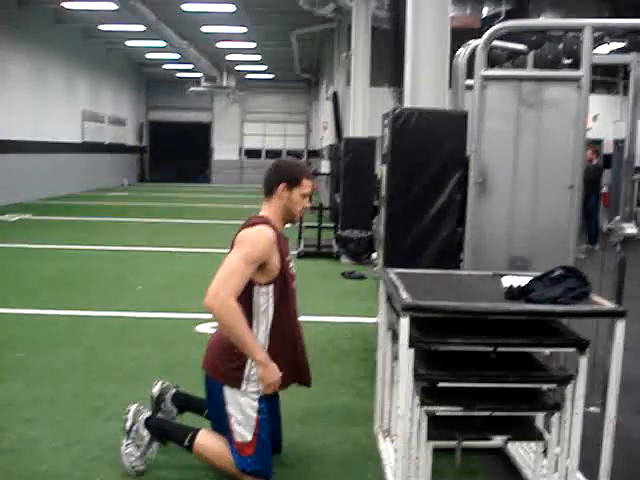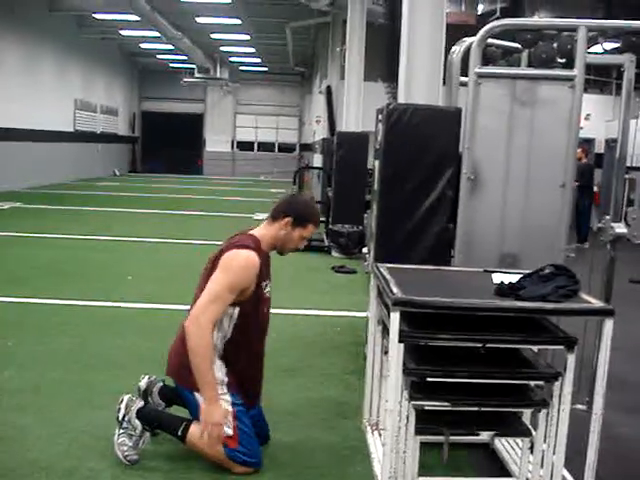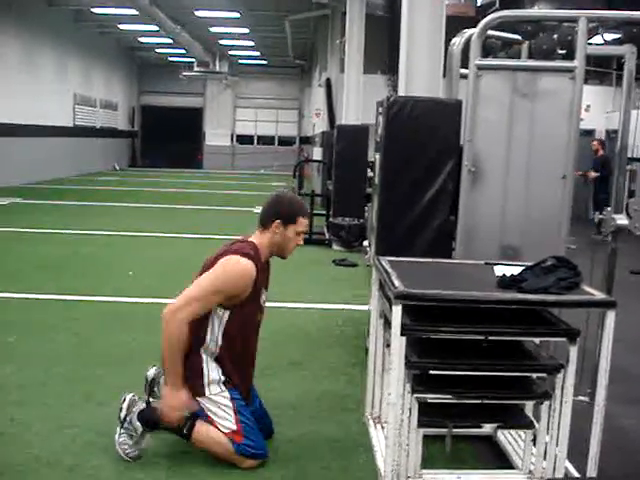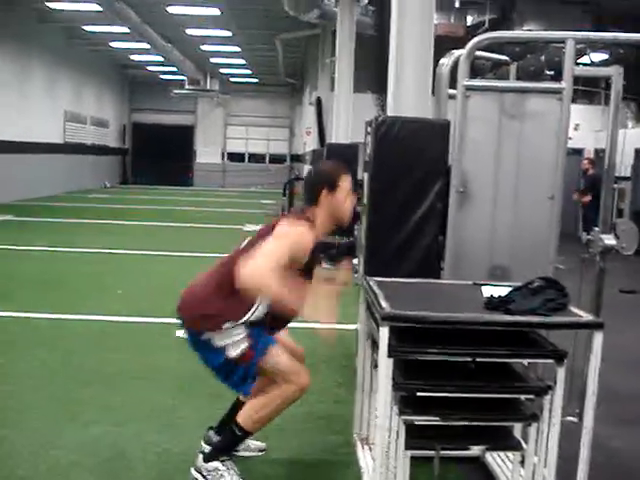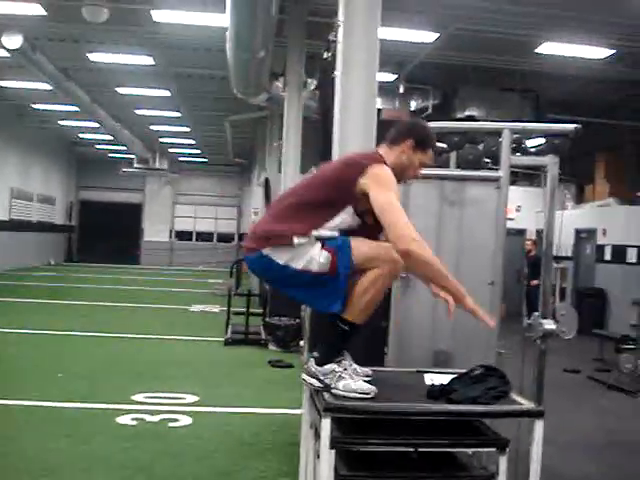
dt=1s
person 1, frame 1
left shoulder: (271, 234)
right shoulder: (261, 235)
right elbow: (217, 299)
right wrist: (263, 361)
left hip: (248, 361)
right hip: (239, 368)
left knee: (270, 444)
left ankle: (177, 400)
right ankle: (153, 424)
person 1, frame 2
left shoulder: (257, 250)
right shoulder: (245, 258)
right elbow: (197, 324)
right wrist: (210, 401)
left hip: (227, 361)
right hip: (204, 366)
left knee: (259, 435)
right knee: (245, 460)
left ankle: (162, 394)
right ankle: (145, 416)
person 1, frame 3
left shoulder: (256, 259)
right shoulder: (241, 266)
right elbow: (174, 316)
right wrist: (174, 387)
left hip: (221, 362)
right hip: (200, 367)
left knee: (263, 431)
right knee: (251, 454)
left ankle: (163, 386)
right ankle: (145, 415)
person 1, frame 4
left shoulder: (302, 229)
right shoulder: (300, 233)
right elbow: (252, 276)
left wrist: (330, 282)
right wrist: (307, 306)
left hip: (224, 311)
right hip: (209, 317)
left knee: (292, 359)
right knee: (295, 381)
left ankle: (220, 436)
person 1, frame 5
left shoulder: (362, 166)
right shoulder: (378, 172)
left elbow: (385, 242)
right elbow: (409, 246)
left wrist: (431, 282)
right wrist: (461, 295)
left hip: (271, 247)
right hip: (272, 250)
left knee: (372, 261)
right knee: (388, 261)
left ankle: (329, 357)
right ankle: (325, 363)
